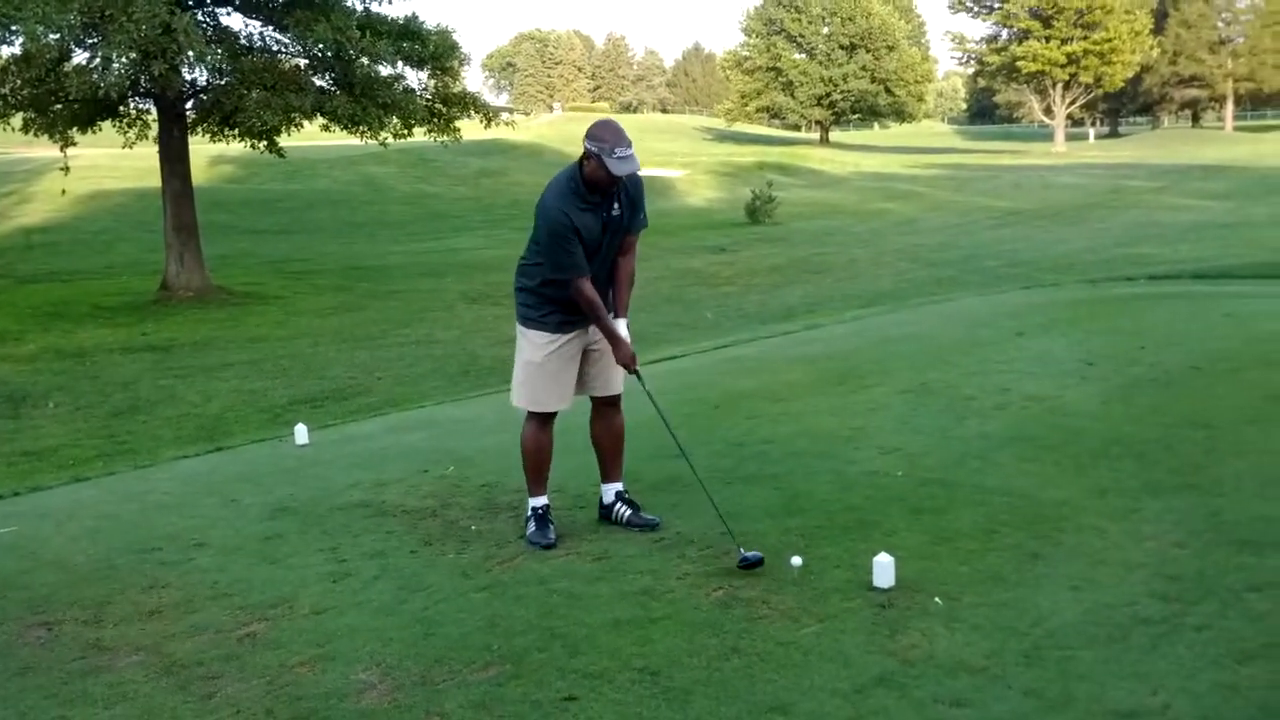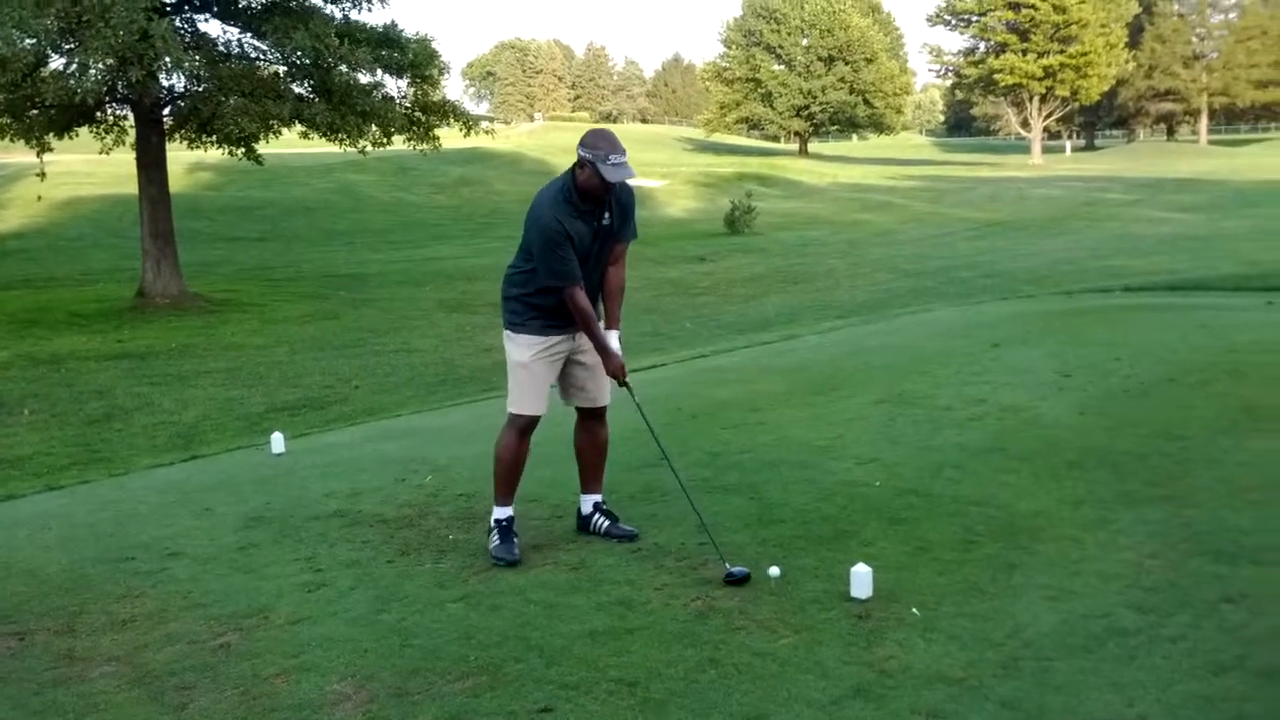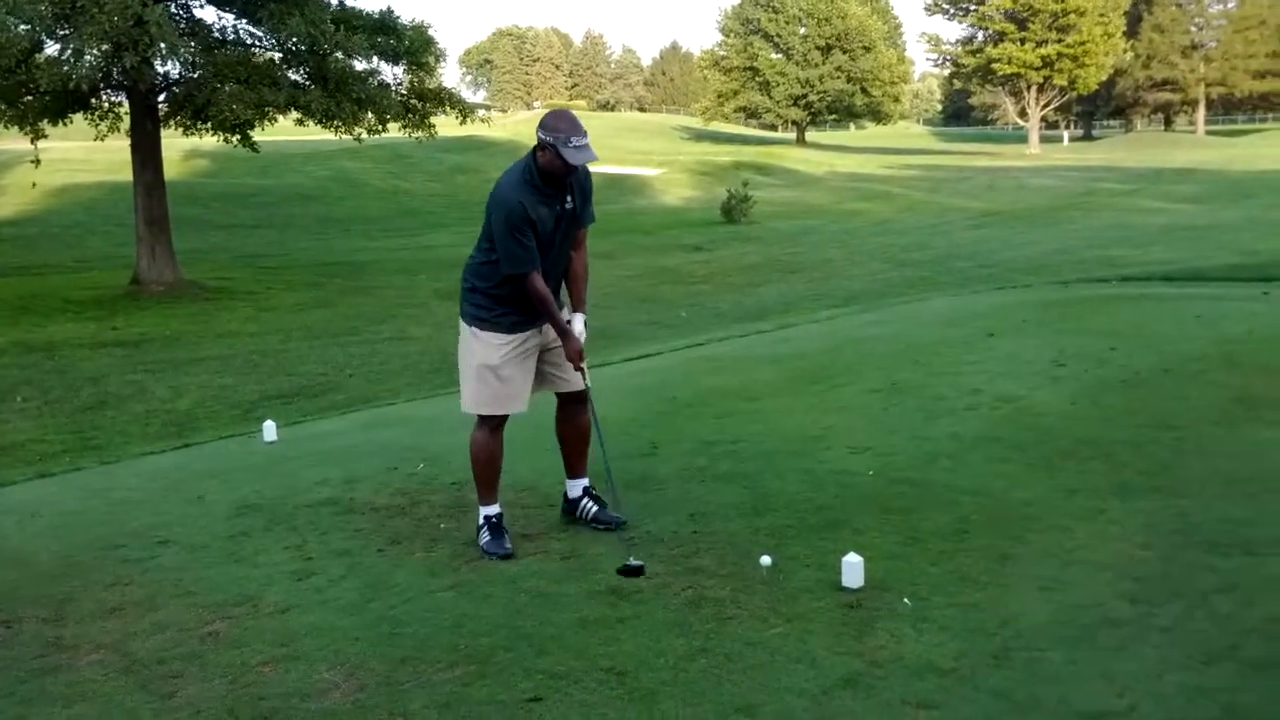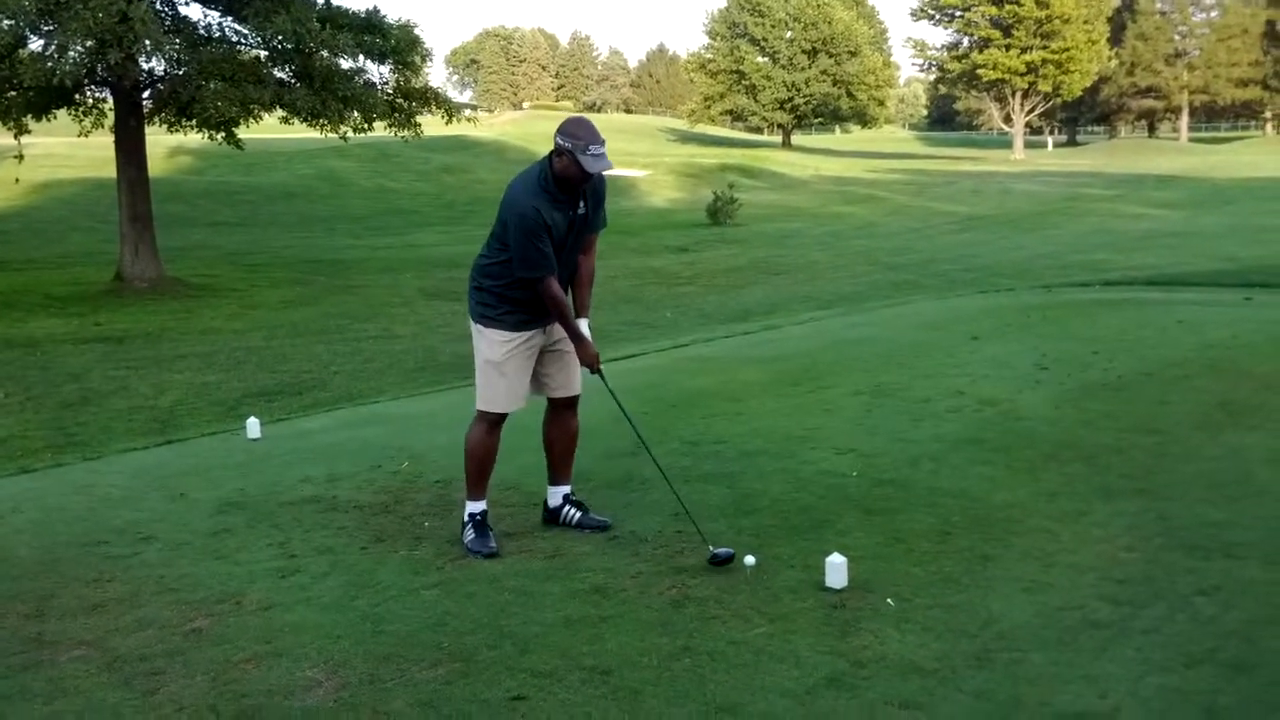
dt=0.5s
person 1, frame 1
left shoulder: (629, 186)
right shoulder: (557, 206)
left elbow: (625, 254)
right elbow: (578, 284)
left wrist: (621, 321)
right wrist: (616, 342)
left hip: (600, 309)
right hip: (548, 313)
left knee: (609, 401)
right knee: (542, 412)
left ankle: (612, 498)
right ankle: (537, 508)
person 1, frame 2
left shoulder: (621, 196)
right shoulder: (549, 213)
left elbow: (615, 264)
right elbow: (571, 291)
left wrist: (613, 330)
right wrist: (606, 352)
left hip: (584, 319)
right hip: (533, 320)
left knee: (594, 412)
right knee: (523, 419)
left ankle: (591, 508)
right ankle: (500, 519)
person 1, frame 3
left shoulder: (578, 179)
right shoulder: (511, 197)
left elbow: (576, 248)
right elbow: (529, 277)
left wrist: (578, 315)
right wrist: (563, 336)
left hip: (548, 309)
right hip: (497, 313)
left knee: (575, 395)
right knee: (493, 415)
left ankle: (577, 494)
right ankle: (489, 518)
person 1, frame 4
left shoulder: (592, 185)
right shoulder: (526, 202)
left elbow: (585, 253)
right elbow: (546, 283)
left wrist: (583, 320)
right wrist: (579, 340)
left hip: (553, 311)
right hip: (503, 313)
left knee: (565, 401)
right knee: (493, 412)
left ankle: (559, 500)
right ankle: (474, 513)
